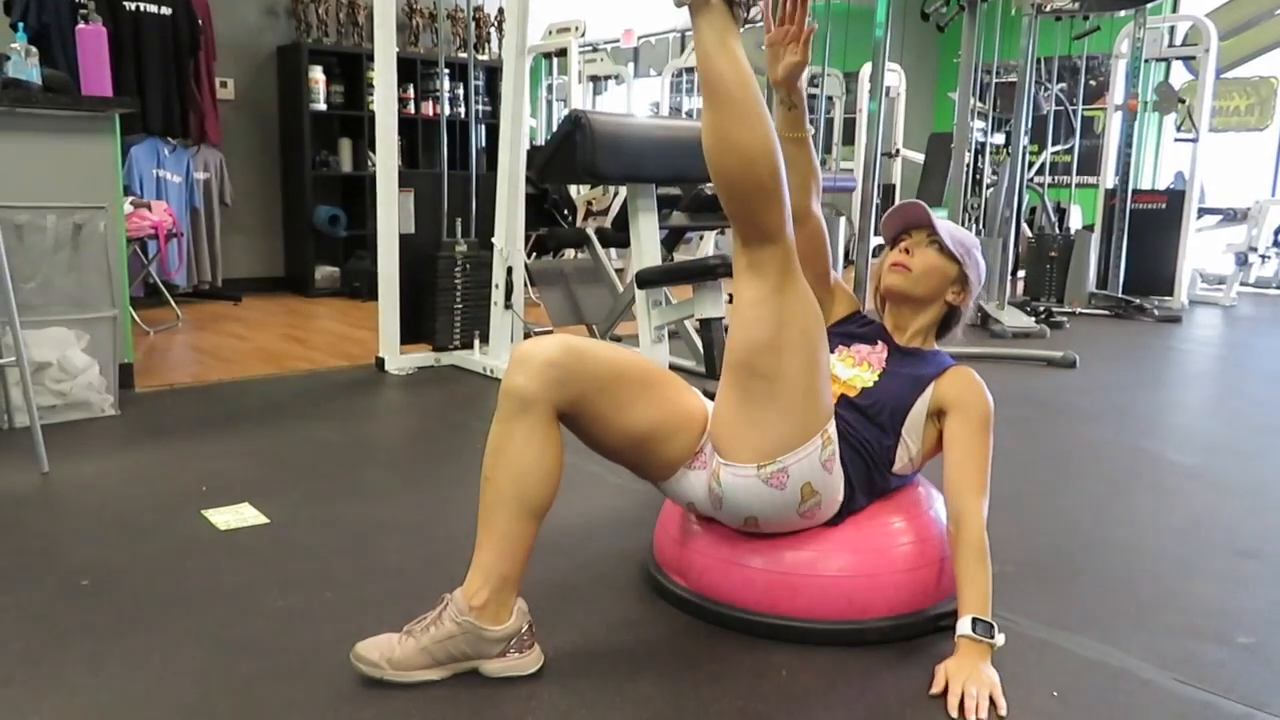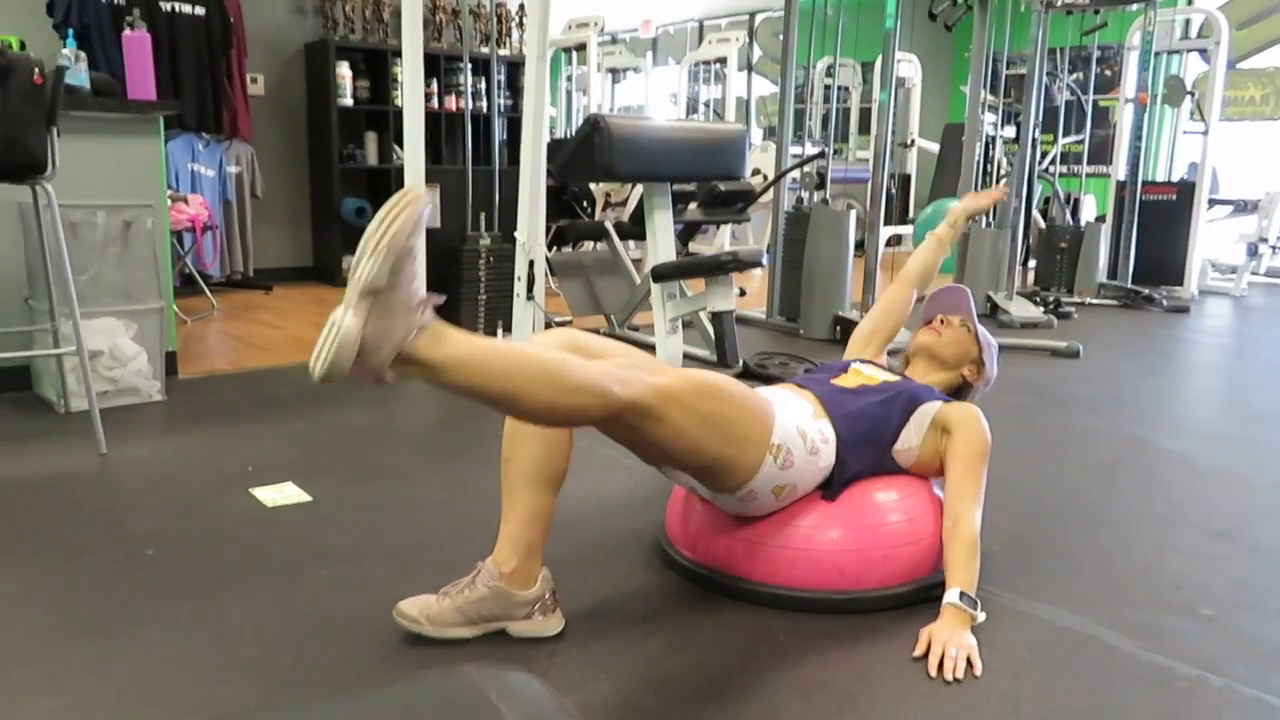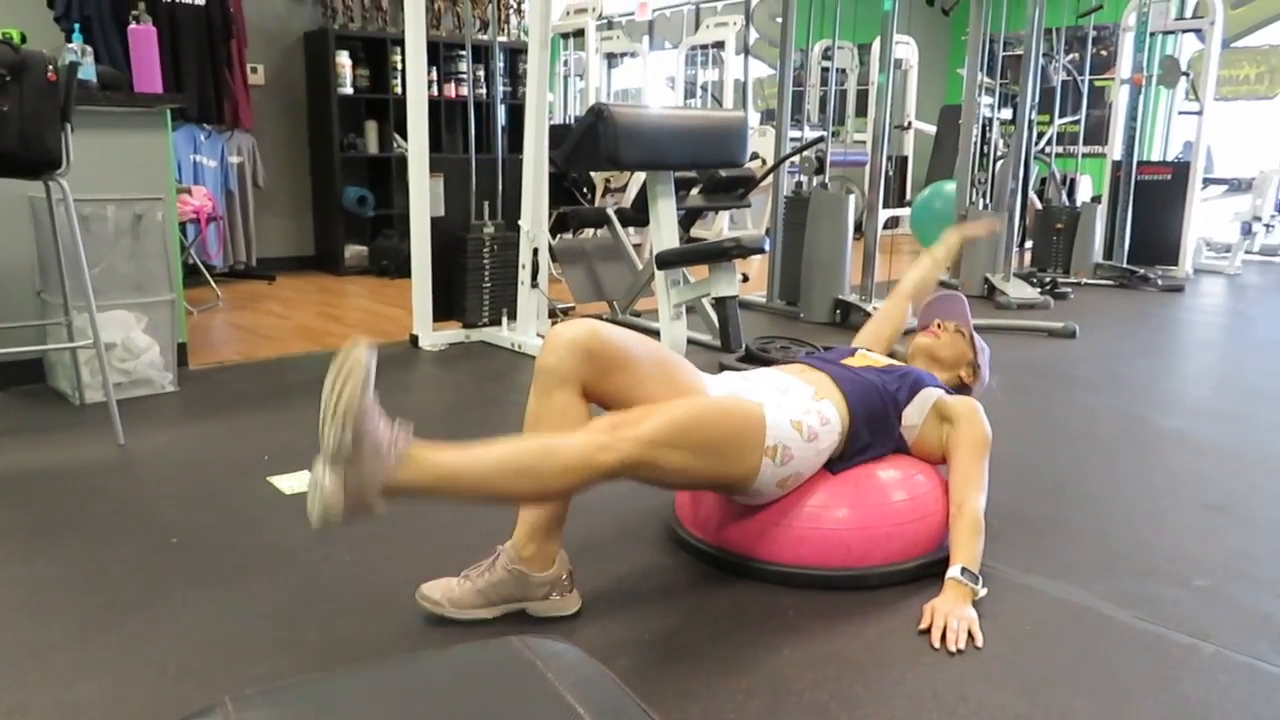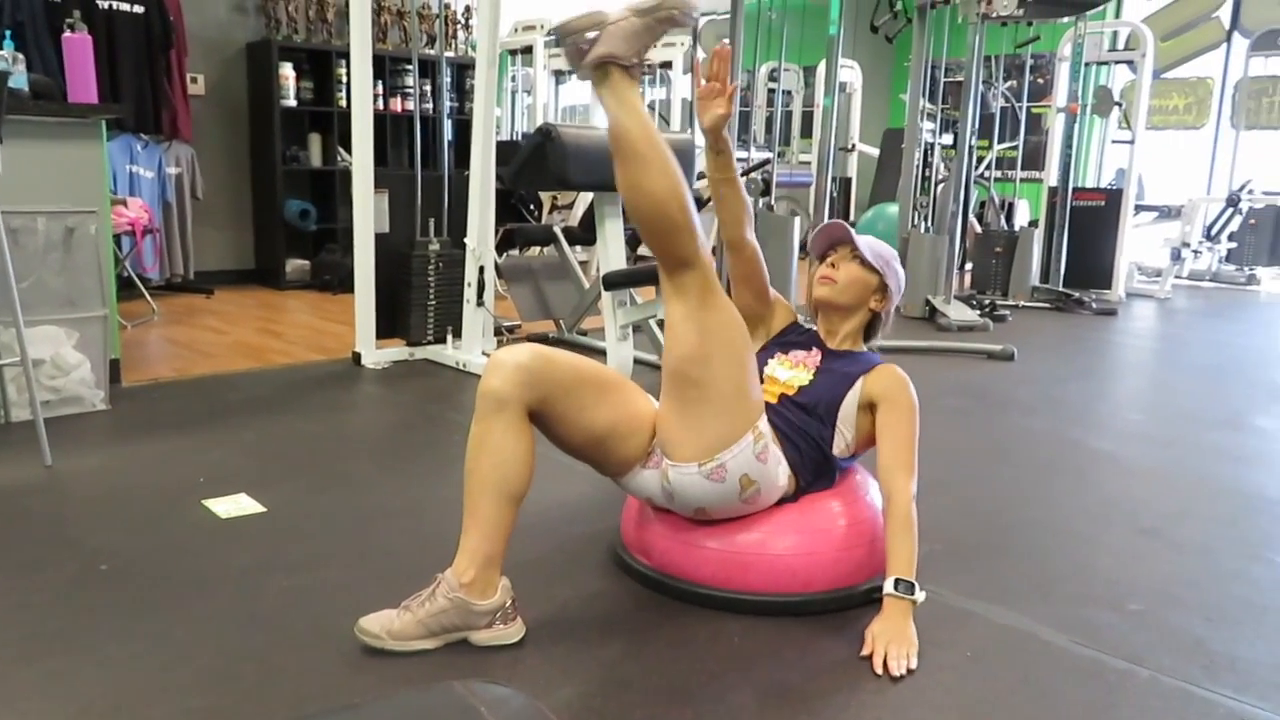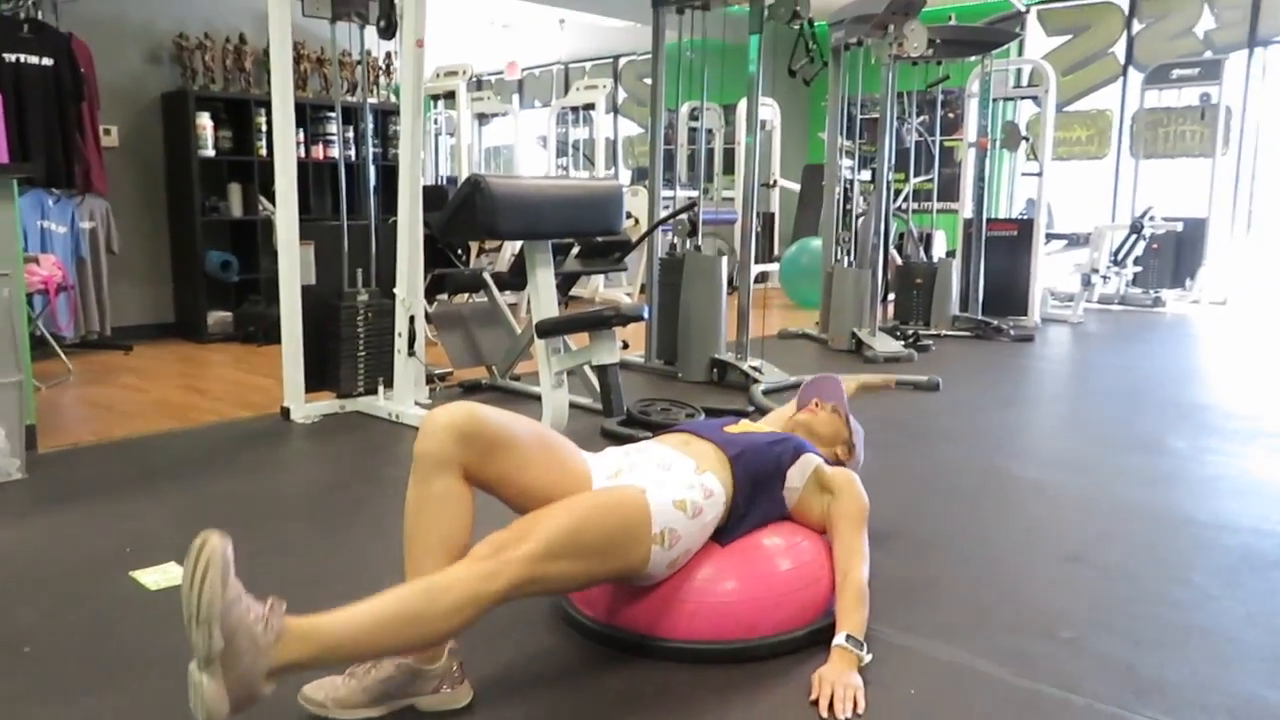
dt=1s
person 1, frame 1
left shoulder: (955, 388)
right shoulder: (841, 316)
left elbow: (968, 515)
right elbow: (806, 210)
left wrist: (975, 648)
right wrist: (788, 93)
left hip: (787, 480)
right hip: (721, 460)
left knee: (764, 234)
right knee: (538, 368)
right ankle: (489, 618)
person 1, frame 2
left shoulder: (957, 421)
right shoulder: (866, 364)
left elbow: (966, 514)
right elbow: (900, 290)
left wrist: (956, 610)
right wrist: (951, 223)
left hip: (790, 438)
right hip: (728, 418)
left knee: (615, 386)
right knee: (552, 351)
left ankle: (407, 338)
right ankle: (515, 583)
person 1, frame 3
left shoulder: (954, 411)
right shoulder: (873, 363)
left elbow: (967, 502)
right elbow: (895, 309)
left wrist: (960, 583)
right wrist: (942, 250)
left hip: (796, 423)
right hip: (742, 390)
left knee: (613, 440)
right knee: (574, 342)
left ankle: (392, 468)
right ankle: (535, 565)
person 1, frame 4
left shoulder: (883, 383)
right shoulder: (781, 332)
left elbow: (900, 491)
right elbow: (741, 240)
left wrist: (897, 606)
right wrist: (716, 137)
left hip: (734, 468)
right hip: (673, 456)
left knee: (684, 260)
right knee: (513, 372)
left ankle: (616, 73)
right ankle: (475, 594)
person 1, frame 5
left shoulder: (832, 481)
right shoulder: (766, 439)
left elbow: (853, 567)
right elbow: (783, 417)
left wrist: (847, 652)
right wrist: (844, 384)
left hip: (679, 495)
right hip: (616, 469)
left knee: (501, 562)
right knee: (450, 428)
left ankle: (269, 648)
right ankle: (424, 657)
